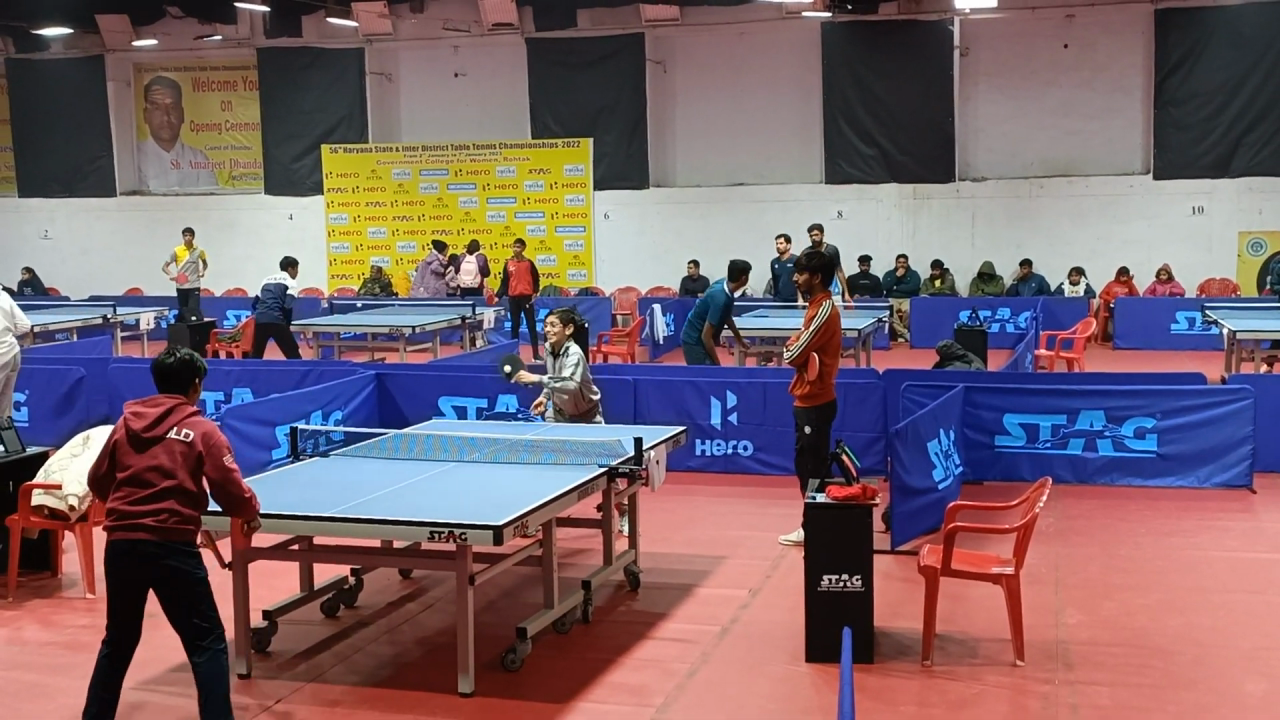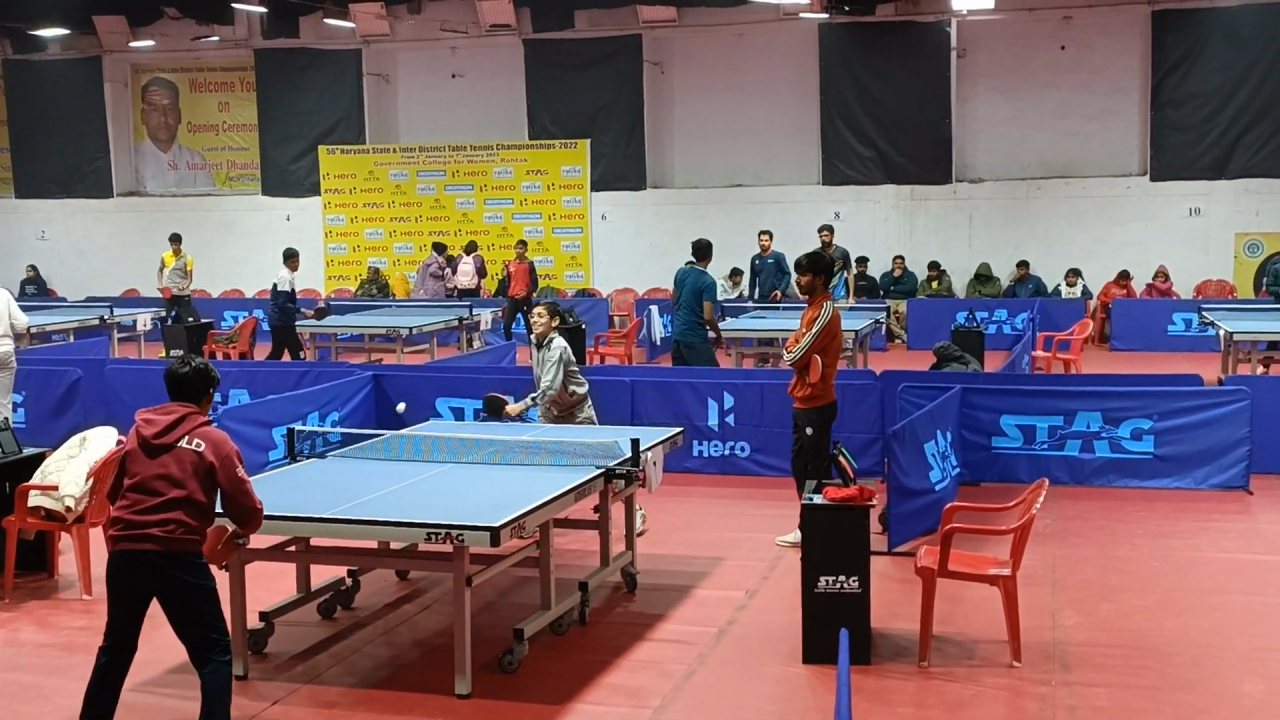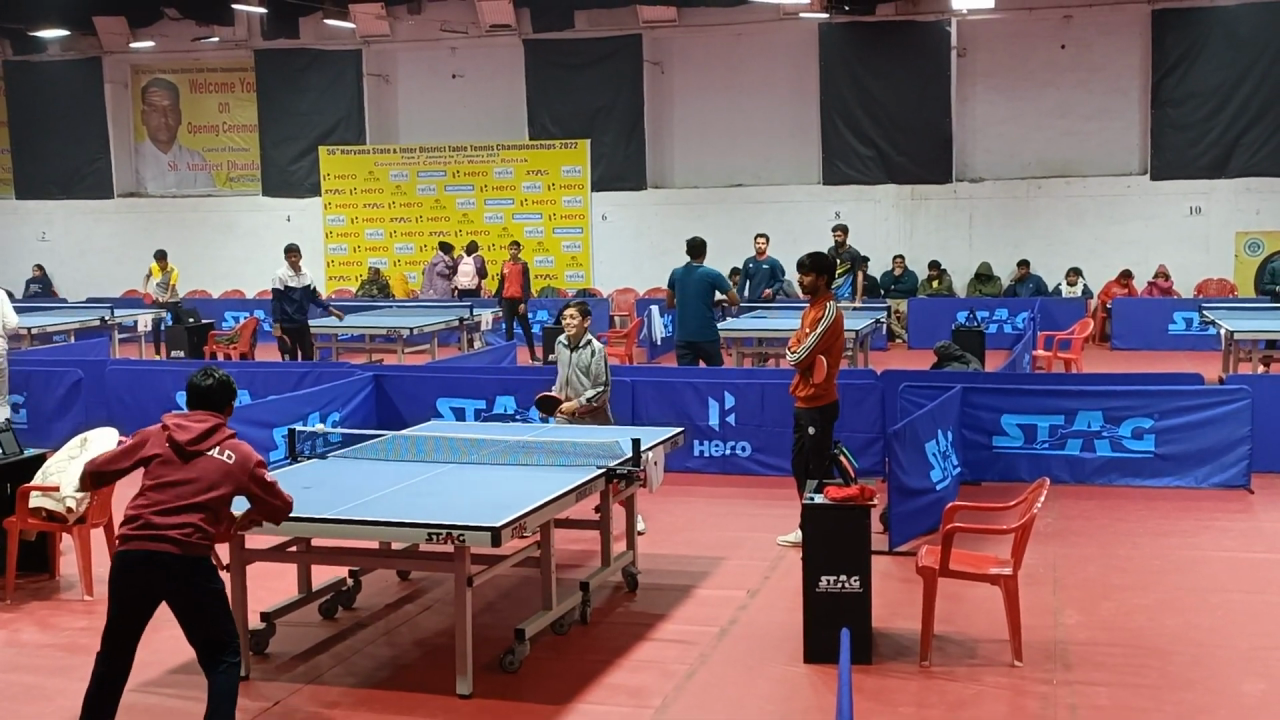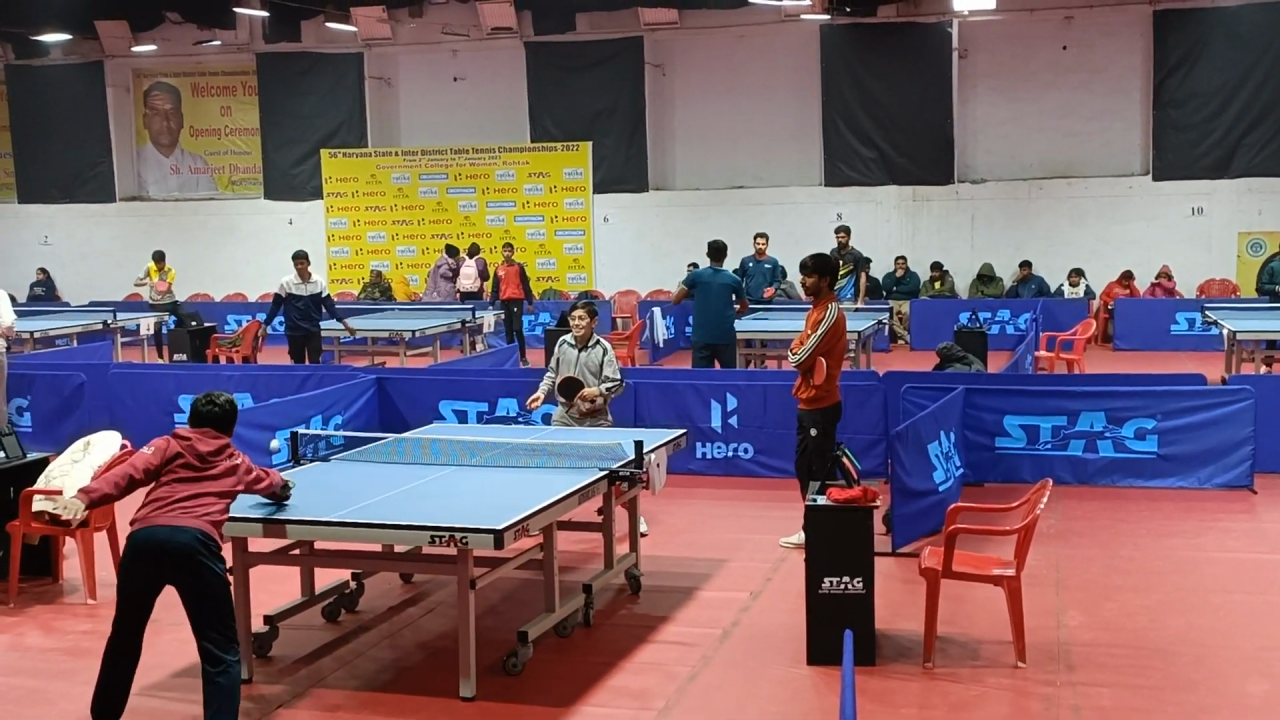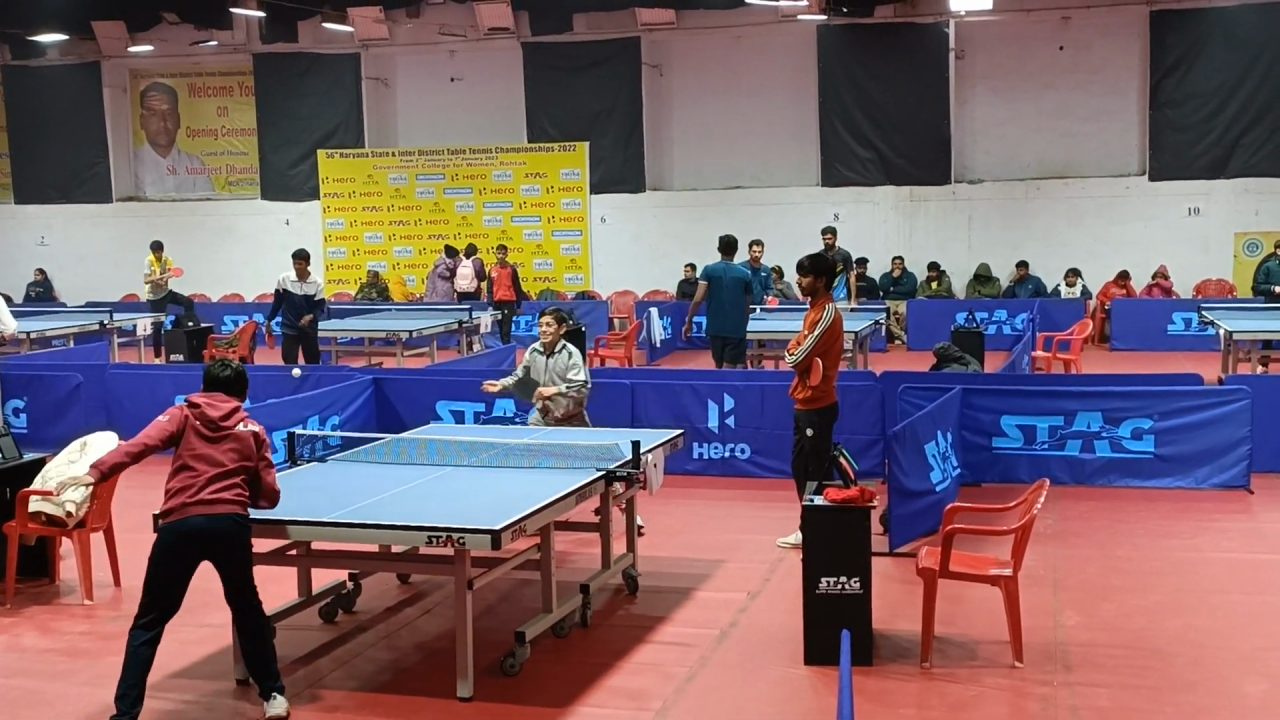
dt=0.3s
person 1, frame 1
left shoulder: (125, 425)
right shoulder: (202, 430)
left elbow: (98, 483)
right elbow: (234, 495)
right wrist: (251, 515)
left hip: (121, 546)
right hip: (171, 547)
left knee: (117, 641)
right knee: (207, 644)
person 1, frame 2
left shoulder: (138, 432)
right shoulder: (214, 441)
left elbow: (114, 495)
right elbow: (247, 511)
right wrist: (242, 531)
left hip: (124, 554)
right hip: (178, 557)
left knee: (115, 648)
right knee: (213, 654)
person 1, frame 3
left shoulder: (156, 435)
right shoulder: (241, 454)
left elbow: (99, 470)
right elbow: (280, 509)
left wrist: (90, 482)
right wrist: (246, 519)
left hip: (131, 556)
right hip: (185, 560)
left knee: (115, 650)
right knee: (221, 659)
person 1, frame 4
left shoulder: (170, 446)
right shoulder: (237, 463)
left elbow: (130, 473)
right elbow: (279, 488)
left wrist: (83, 498)
right wrist: (279, 484)
left hip: (145, 540)
right hip: (197, 542)
left knee: (124, 640)
right knee: (221, 651)
person 1, frame 5
left shoulder: (183, 414)
right shoulder: (254, 431)
left elbow: (141, 444)
right elbow: (269, 496)
left wrist: (97, 472)
left hip: (179, 525)
right hip: (232, 525)
left knee: (148, 621)
right knee: (249, 611)
person 2, frame 1
left shoulder: (824, 311)
right shoulder: (816, 307)
left elbow: (794, 355)
right elbow: (795, 346)
left wrist: (793, 351)
right wrist: (794, 349)
left hip: (815, 402)
right hip: (807, 399)
left knee: (815, 468)
right knee: (805, 466)
person 2, frame 2
left shoulder: (825, 312)
right shoulder: (812, 309)
left elbow: (795, 357)
right elbow: (793, 348)
left wrist: (793, 353)
right wrist: (794, 351)
left hip: (816, 403)
right hip: (804, 401)
left knee: (815, 469)
right knee: (800, 466)
person 2, frame 3
left shoulder: (828, 312)
right shoulder: (811, 309)
left elbow: (799, 357)
right elbow: (794, 347)
left wrist: (796, 353)
right wrist: (796, 351)
left hip: (818, 403)
right hip: (805, 401)
left knee: (817, 469)
right knee: (801, 465)
person 2, frame 4
left shoulder: (831, 314)
right shoulder: (816, 310)
left elbow: (800, 359)
right elbow: (798, 350)
left wrist: (797, 353)
right wrist: (798, 351)
left hip: (820, 405)
right hip: (809, 402)
left knee: (820, 471)
right knee: (804, 467)
person 2, frame 5
left shoulder: (827, 314)
right shoulder: (814, 310)
left elbow: (797, 359)
right elbow: (797, 350)
left wrist: (792, 353)
right wrist: (794, 352)
left hip: (817, 405)
right hip: (805, 403)
left knee: (816, 472)
right knee: (801, 468)
person 3, frame 1
left shoulder: (573, 354)
right shoulder: (550, 349)
left elbow: (569, 384)
left wrist: (534, 379)
right wrist: (545, 396)
left hip: (586, 418)
right hip: (559, 414)
left knee: (603, 468)
right knee: (542, 464)
left ankle: (625, 515)
right ankle: (536, 517)
person 3, frame 2
left shoulder: (558, 347)
right shoulder: (536, 342)
left elbow: (550, 387)
left wrist: (522, 406)
right wrist: (540, 404)
left hip: (577, 411)
right hip: (551, 411)
left ankle: (634, 509)
person 3, frame 3
left shoulder: (595, 349)
right shoulder: (561, 343)
left elbow: (603, 388)
left wrist: (578, 403)
right wrist: (555, 398)
left hip: (595, 416)
right hip: (566, 417)
person 3, frame 4
left shoulder: (603, 349)
right shoulder: (563, 343)
left elbow: (617, 383)
right elbow: (553, 373)
left wrist: (598, 391)
right wrist: (542, 392)
left hip: (595, 417)
right hip: (566, 414)
left knee: (611, 468)
right knee: (550, 464)
left ankle: (632, 511)
person 3, frame 5
left shoulder: (571, 354)
right shoulder: (534, 351)
left elbow: (582, 387)
right elbow: (521, 376)
left wrist: (556, 390)
right wrist: (502, 384)
left hip: (572, 420)
right hip: (544, 419)
left knee: (589, 465)
right knee: (525, 457)
